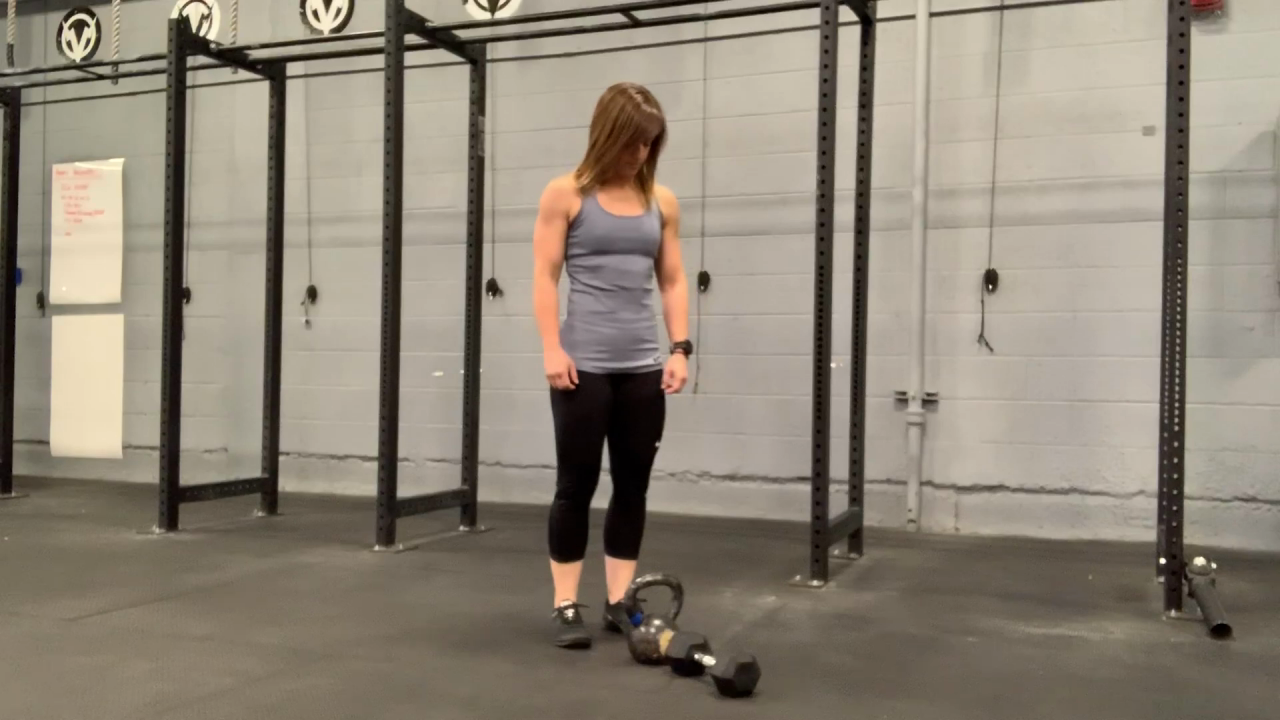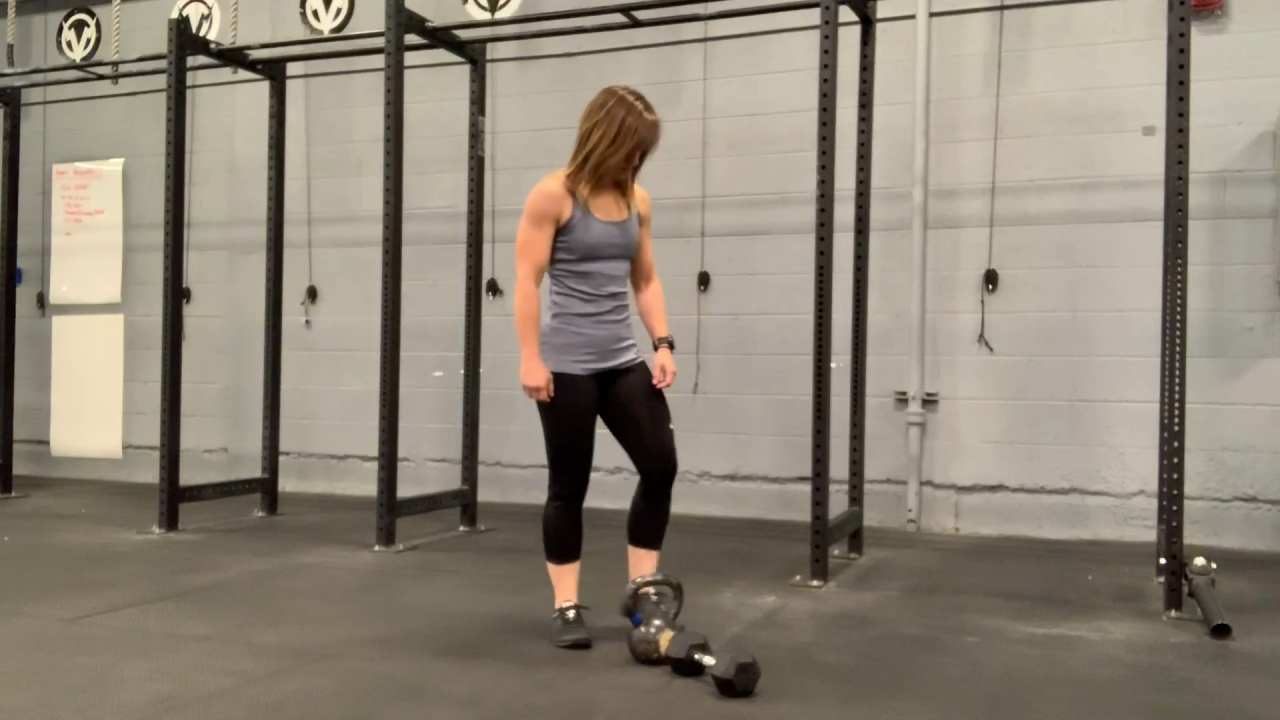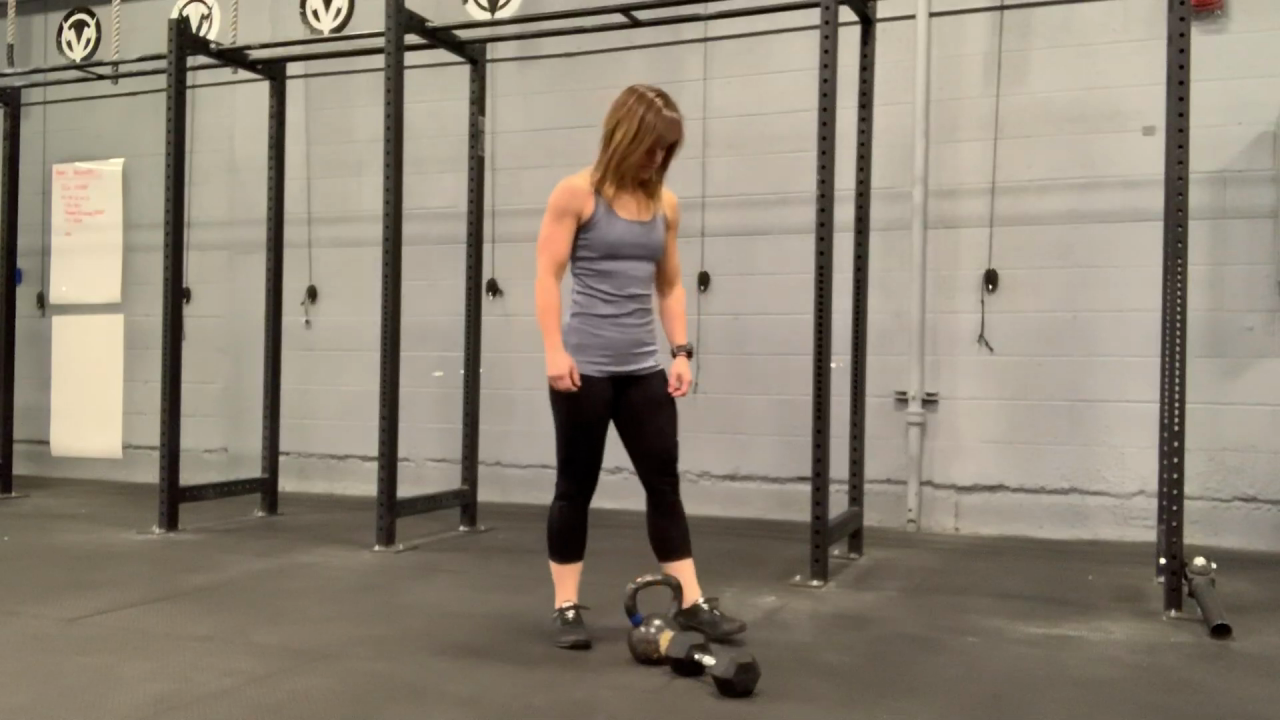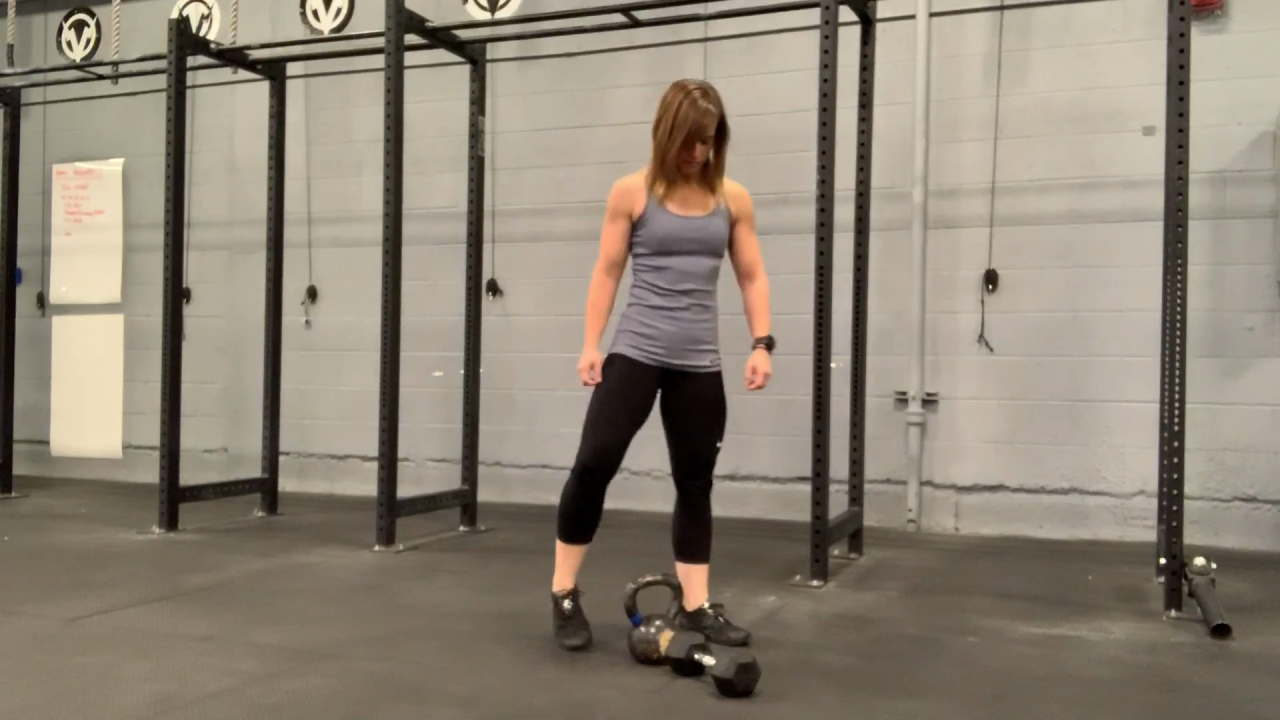
dt=0.4s
person 1, frame 1
left shoulder: (662, 201)
right shoulder: (566, 194)
left elbow: (673, 281)
right elbow: (545, 276)
left wrist: (679, 348)
right wrist: (551, 347)
left hip: (642, 364)
right hip: (584, 362)
left knee: (633, 486)
right knee: (576, 483)
left ankle: (620, 602)
right ankle: (566, 605)
person 1, frame 2
left shoulder: (636, 200)
right shoulder: (552, 196)
right elbow: (527, 280)
left wrist: (663, 343)
right wrist: (531, 358)
left hip: (623, 361)
right hip: (568, 365)
left knee: (661, 465)
right knee: (569, 486)
right ankle: (566, 606)
person 1, frame 3
left shoulder: (664, 204)
right shoulder: (576, 194)
right elbow: (547, 275)
left wrist: (681, 352)
right wrist: (554, 350)
left hip: (643, 367)
right hip: (586, 365)
left knee: (664, 482)
right knee: (576, 486)
left ankle: (692, 603)
right ankle: (566, 606)
person 1, frame 4
left shoulder: (733, 198)
right shoulder: (632, 192)
left elbow: (752, 277)
right elbow: (607, 272)
left wrist: (761, 344)
right wrist: (590, 343)
left hip: (699, 363)
right hip: (636, 351)
left knee: (696, 484)
right knee: (594, 463)
left ankle: (697, 605)
right ankle: (564, 592)
